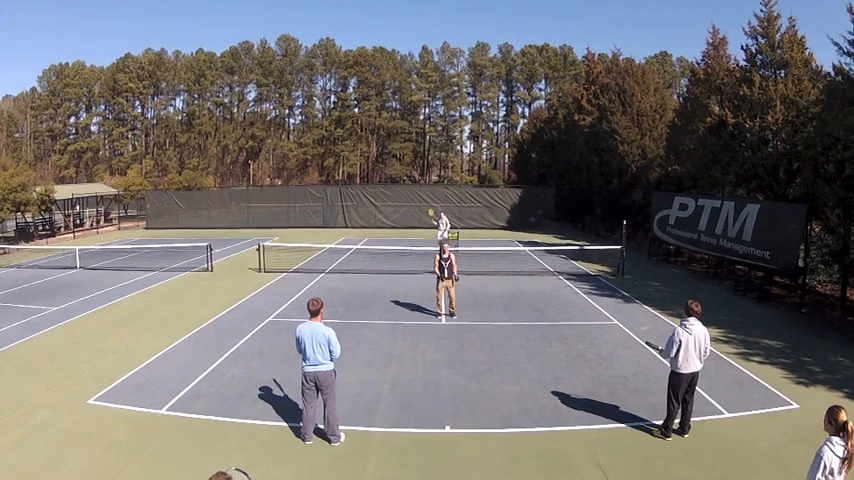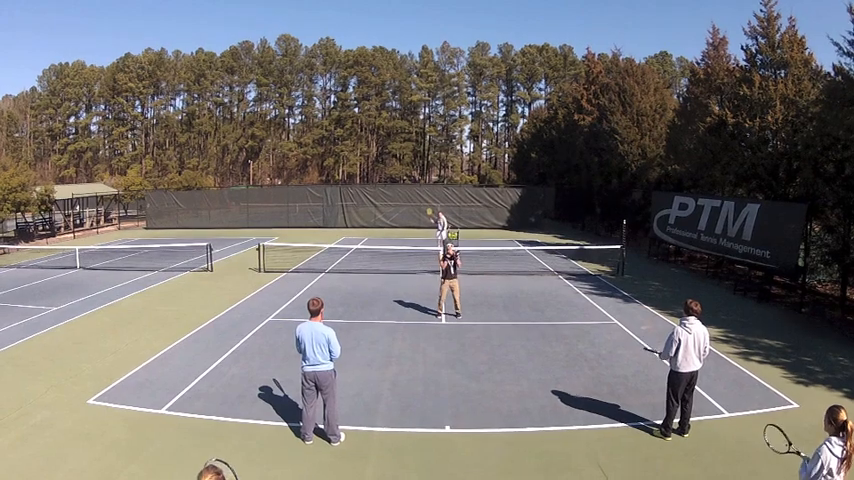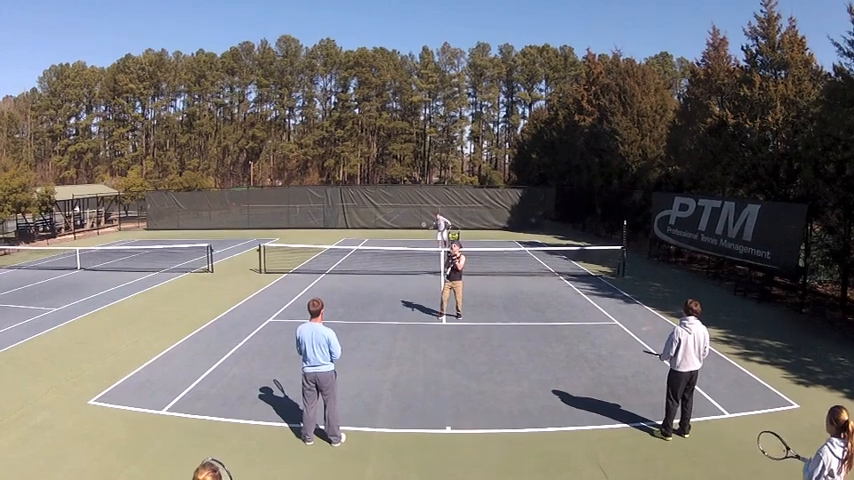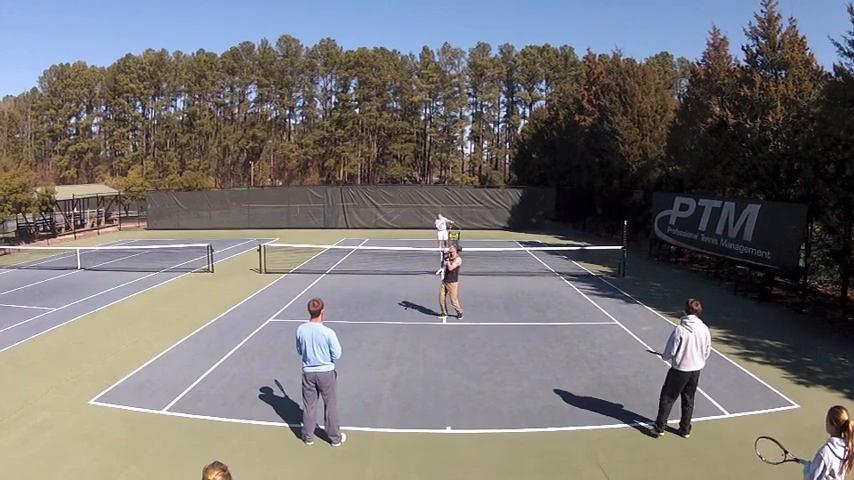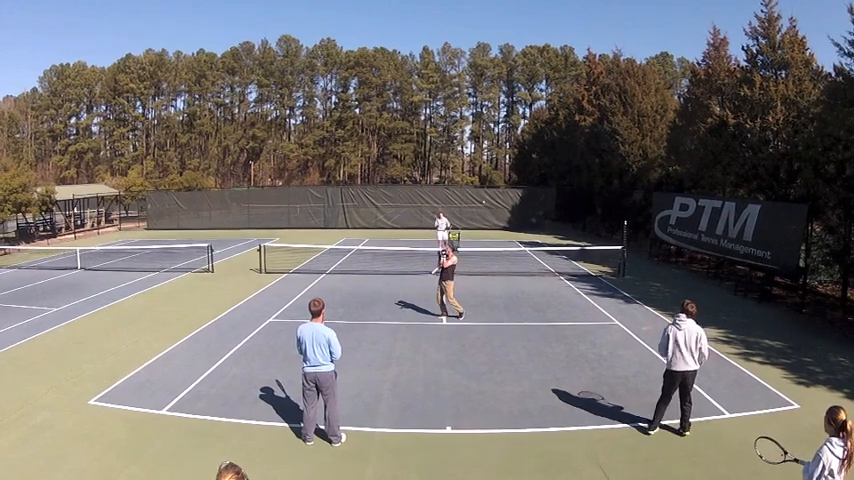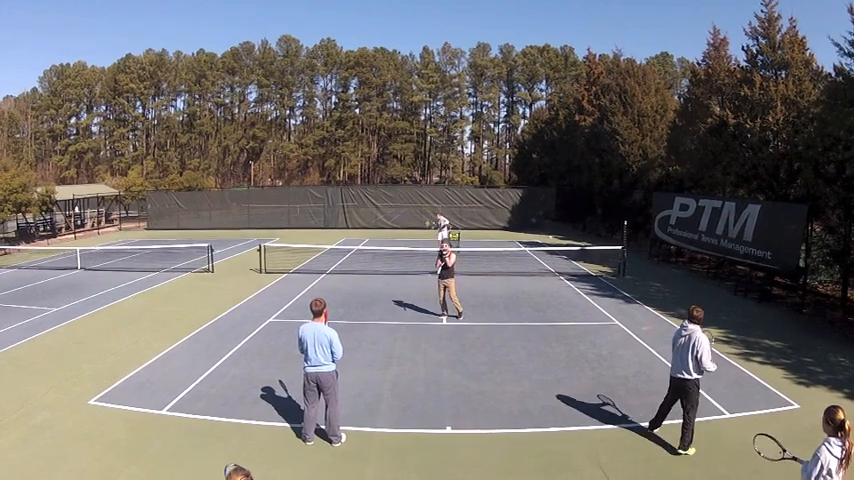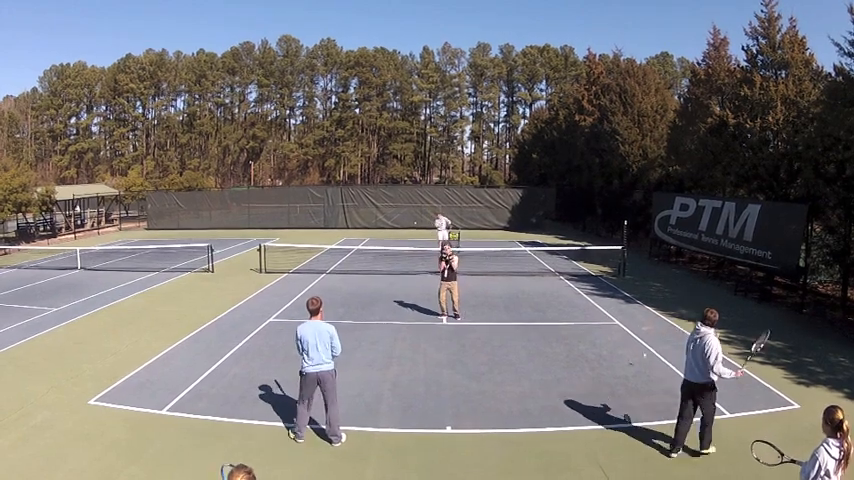
dt=0.4s
person 1, frame 1
left shoulder: (300, 329)
right shoulder: (328, 331)
left elbow: (299, 350)
right elbow: (336, 354)
left hip: (308, 371)
right hip: (325, 372)
left knee: (308, 405)
right knee: (330, 405)
left ankle: (307, 435)
right ankle: (334, 437)
person 1, frame 2
left shoulder: (300, 329)
right shoulder: (328, 331)
left elbow: (299, 350)
right elbow: (336, 354)
left hip: (307, 371)
right hip: (325, 372)
left knee: (308, 405)
right knee: (330, 405)
left ankle: (307, 435)
right ankle: (334, 437)
person 1, frame 3
left shoulder: (300, 330)
right shoulder: (328, 332)
left elbow: (299, 351)
right elbow: (336, 355)
left hip: (308, 372)
right hip: (326, 372)
left knee: (309, 405)
right knee: (331, 406)
left ankle: (308, 436)
right ankle: (335, 437)
person 1, frame 4
left shoulder: (300, 330)
right shoulder: (328, 332)
left elbow: (299, 351)
right elbow: (337, 355)
left hip: (308, 372)
right hip: (326, 372)
left knee: (309, 405)
right knee: (331, 406)
left ankle: (308, 436)
right ankle: (335, 437)
person 1, frame 5
left shoulder: (301, 329)
right shoulder: (328, 332)
left elbow: (300, 351)
right elbow: (336, 356)
left hip: (308, 372)
right hip: (326, 373)
left knee: (309, 406)
right knee: (331, 406)
left ankle: (308, 436)
right ankle: (335, 437)
person 1, frame 6
left shoulder: (303, 329)
right shoulder: (330, 332)
left elbow: (302, 350)
right elbow: (338, 356)
left hip: (309, 372)
right hip: (327, 373)
left knee: (310, 406)
right knee: (332, 406)
left ankle: (308, 436)
right ankle: (335, 437)
person 1, frame 7
left shoulder: (300, 329)
right shoulder: (330, 329)
left elbow: (300, 351)
right elbow: (336, 352)
left hip: (308, 372)
right hip: (327, 371)
left knee: (304, 403)
right knee: (331, 405)
left ankle: (298, 433)
right ankle: (335, 437)
person 2, frame 1
left shoulder: (680, 331)
right shoulder: (704, 331)
left elbow: (669, 353)
right elbow: (706, 353)
left wrist: (661, 352)
left hip: (680, 372)
right hip: (695, 372)
left knee: (674, 402)
right knee: (688, 401)
left ankle: (666, 431)
right ankle: (684, 429)
person 2, frame 2
left shoulder: (679, 330)
right shoulder: (703, 330)
left elbow: (669, 352)
right elbow: (705, 352)
left wrist: (661, 355)
left hip: (679, 371)
right hip: (694, 371)
left knee: (673, 402)
right knee: (687, 400)
left ankle: (666, 431)
right ankle: (684, 429)
person 2, frame 3
left shoulder: (679, 330)
right shoulder: (703, 330)
left elbow: (669, 352)
right elbow: (705, 352)
left wrist: (662, 357)
left hip: (678, 371)
right hip: (694, 370)
left knee: (672, 401)
right knee: (688, 400)
left ankle: (667, 431)
right ankle: (684, 429)
person 2, frame 4
left shoulder: (680, 329)
right shoulder: (704, 329)
left elbow: (670, 351)
right elbow: (707, 352)
left wrist: (664, 356)
left hip: (679, 370)
right hip: (696, 370)
left knee: (667, 397)
right knee: (688, 401)
left ankle: (660, 427)
right ankle: (685, 429)
person 2, frame 5
left shoulder: (670, 328)
right shoulder: (698, 330)
left elbow: (662, 351)
right elbow: (704, 354)
right wrist: (697, 364)
left hip: (673, 370)
right hip: (690, 371)
left knee: (665, 398)
right knee: (686, 400)
left ankle: (653, 426)
right ankle: (685, 428)
person 2, frame 6
left shoulder: (678, 333)
right shoulder: (700, 338)
right elbow: (705, 364)
right wrist: (713, 366)
left hip: (675, 376)
right hip: (690, 380)
left knee: (667, 402)
right knee: (689, 413)
left ankle: (654, 425)
right ankle: (684, 446)
person 2, frame 7
left shoulder: (693, 336)
right shoulder: (712, 341)
right elbow: (715, 368)
right wrist: (734, 373)
left hip: (688, 381)
right hip: (705, 385)
left knee: (684, 416)
right knee: (708, 415)
left ankle: (675, 448)
right ankle: (705, 446)
